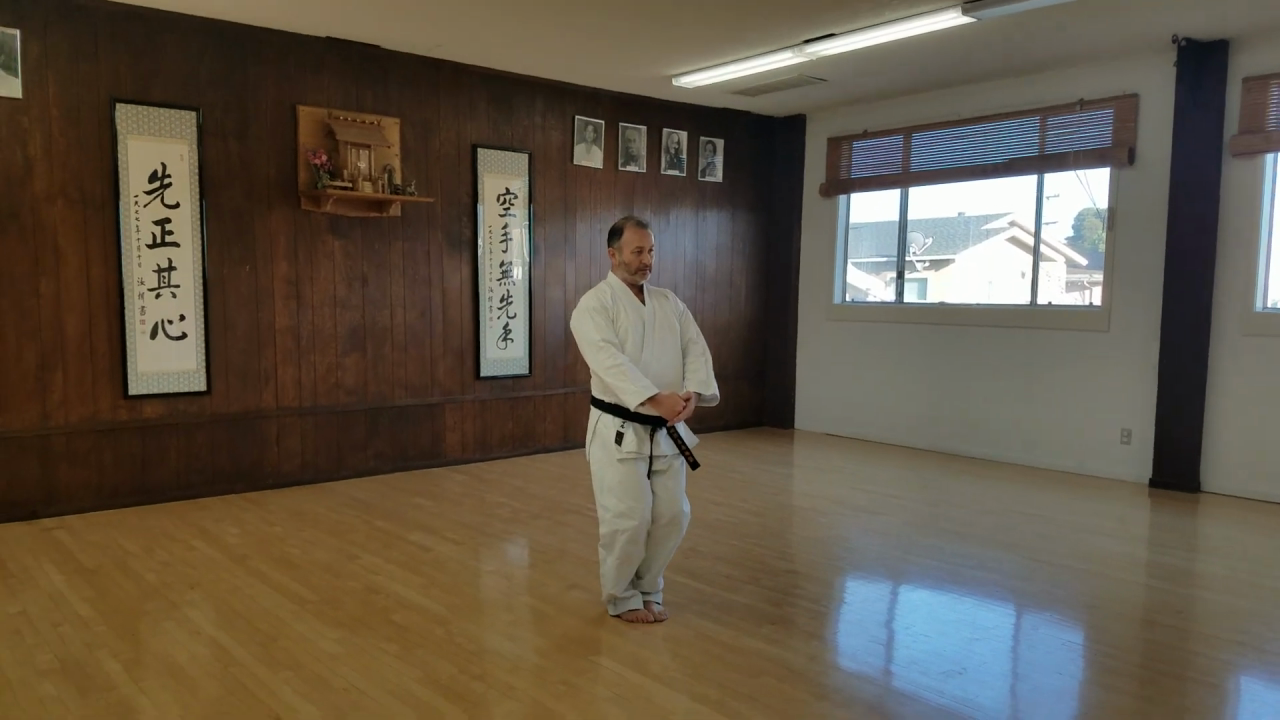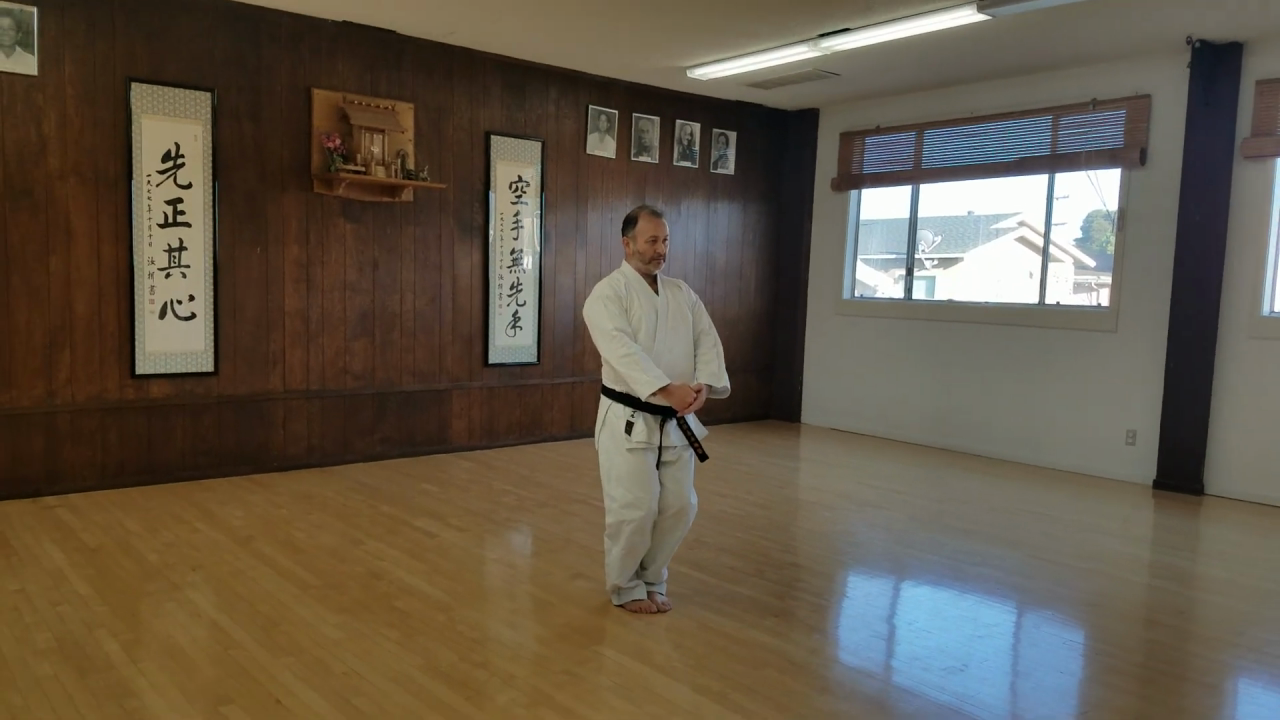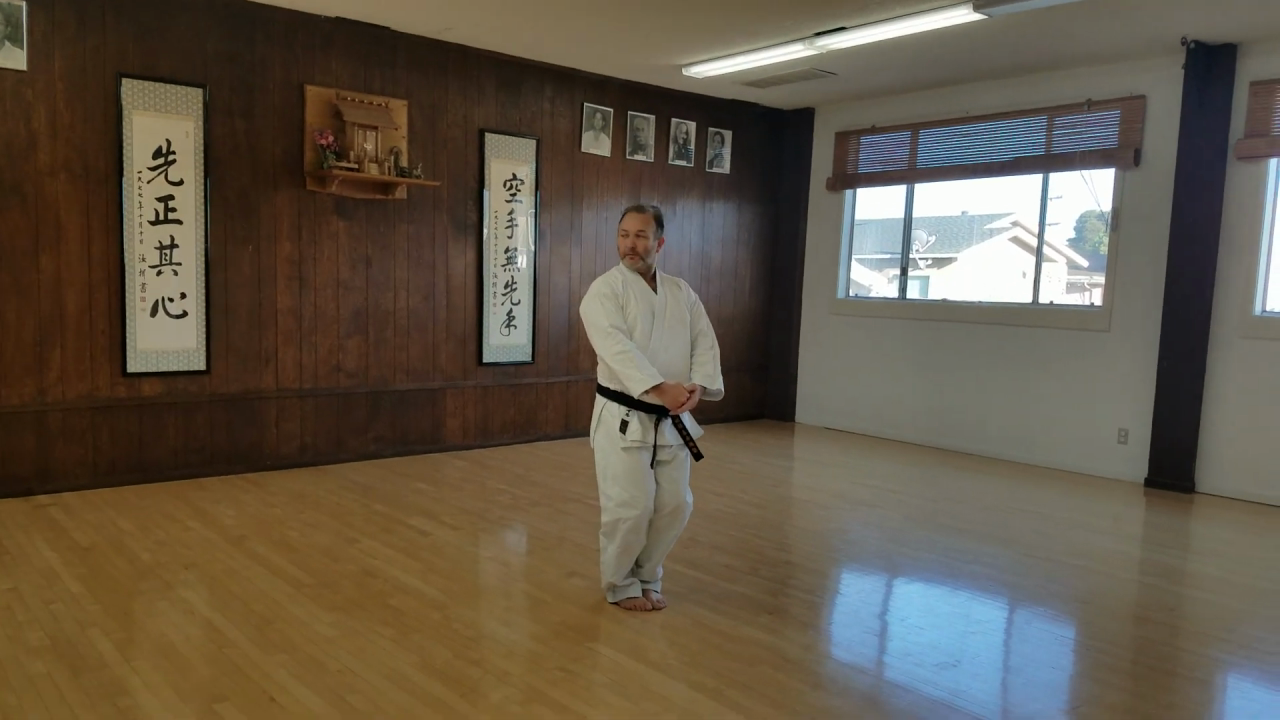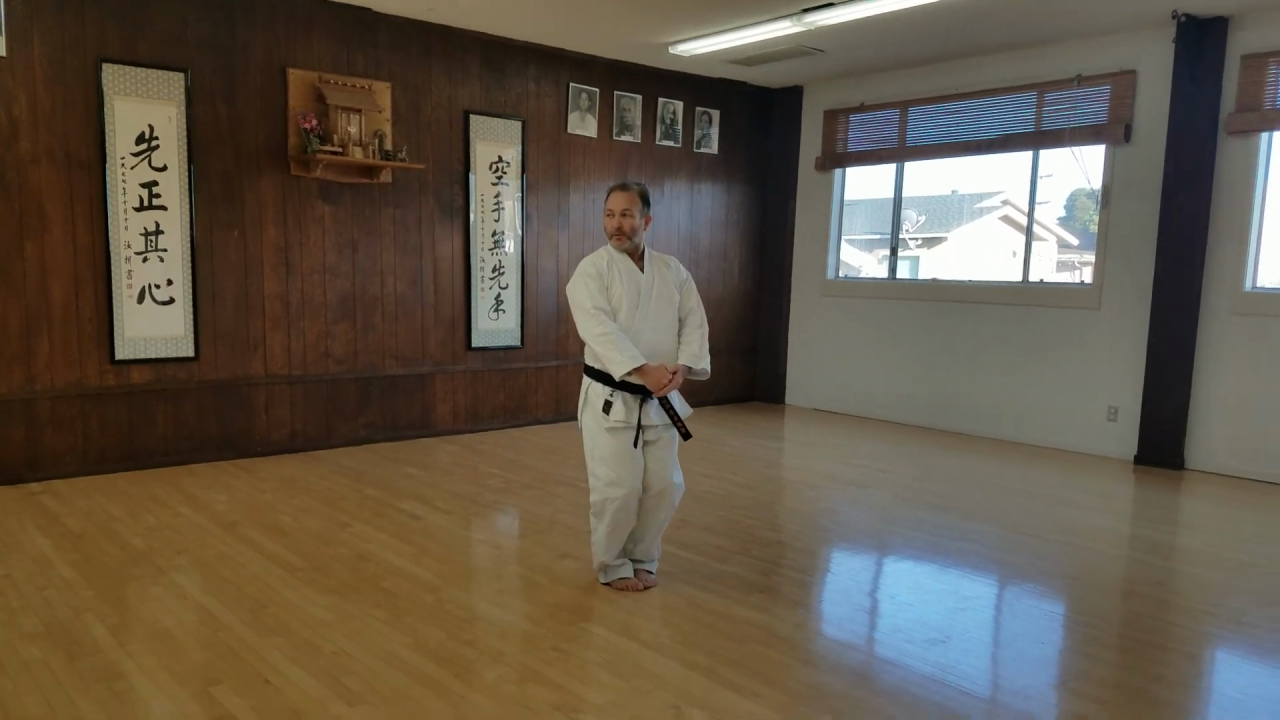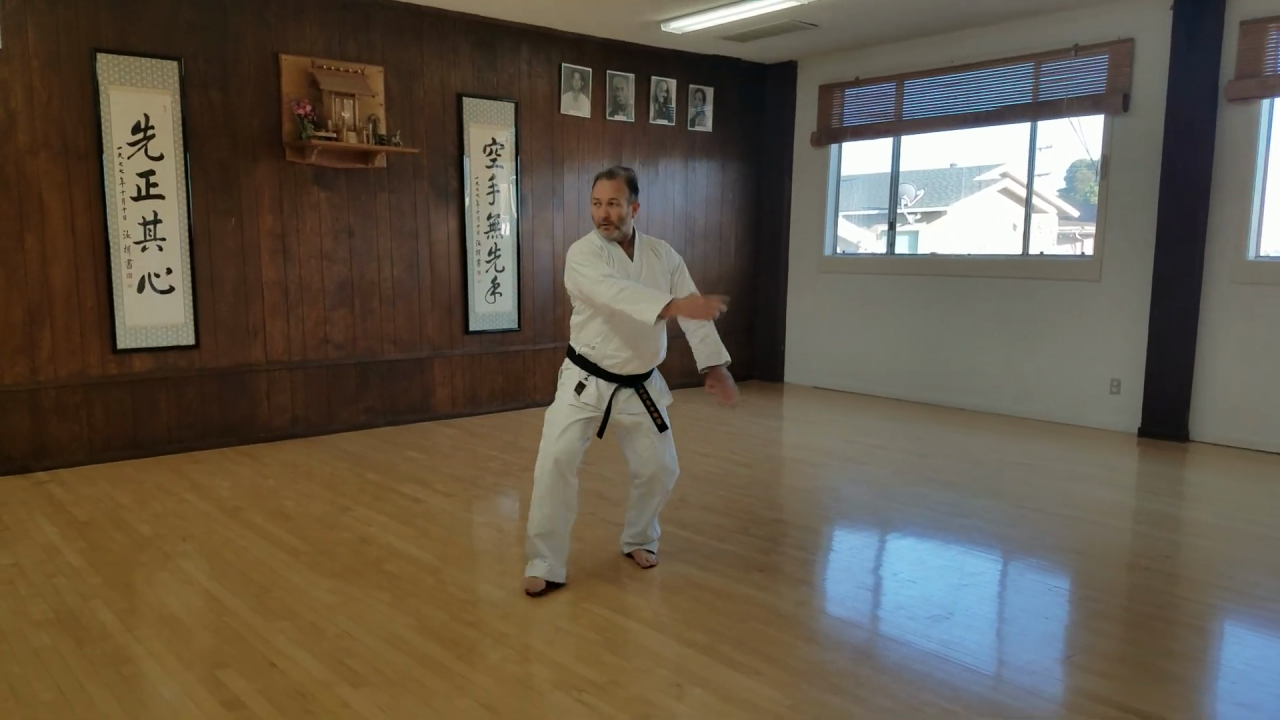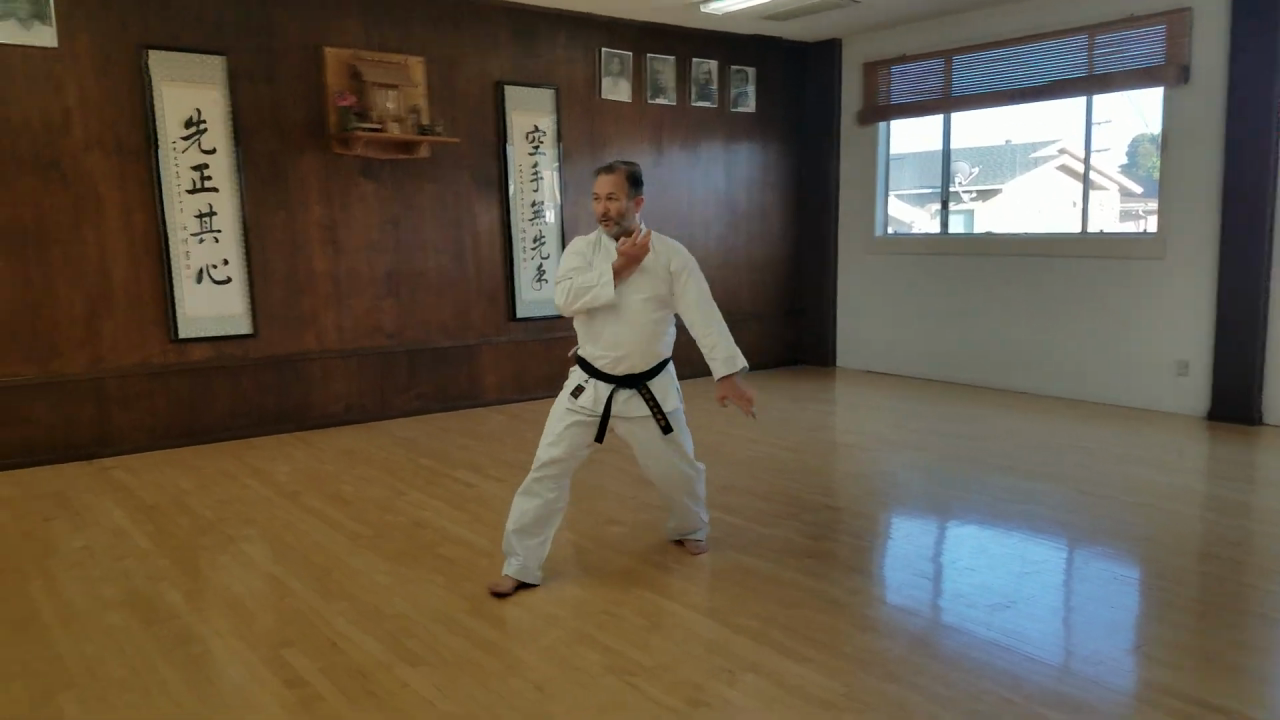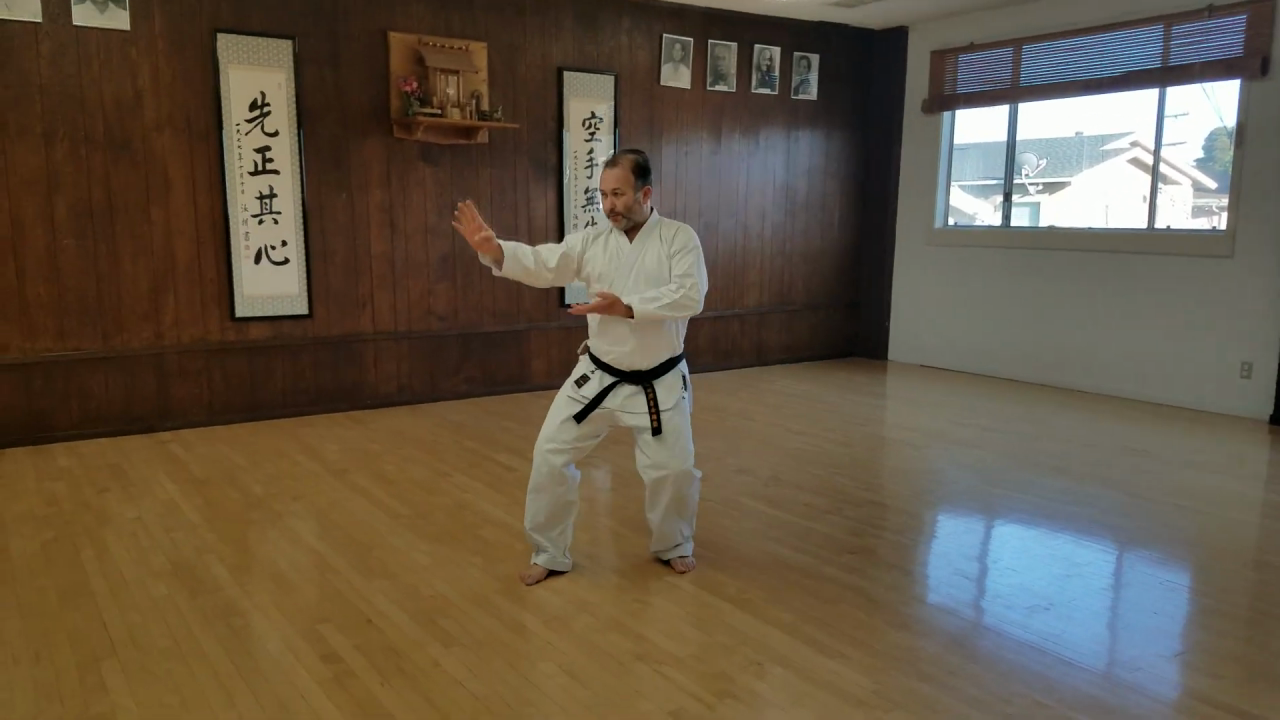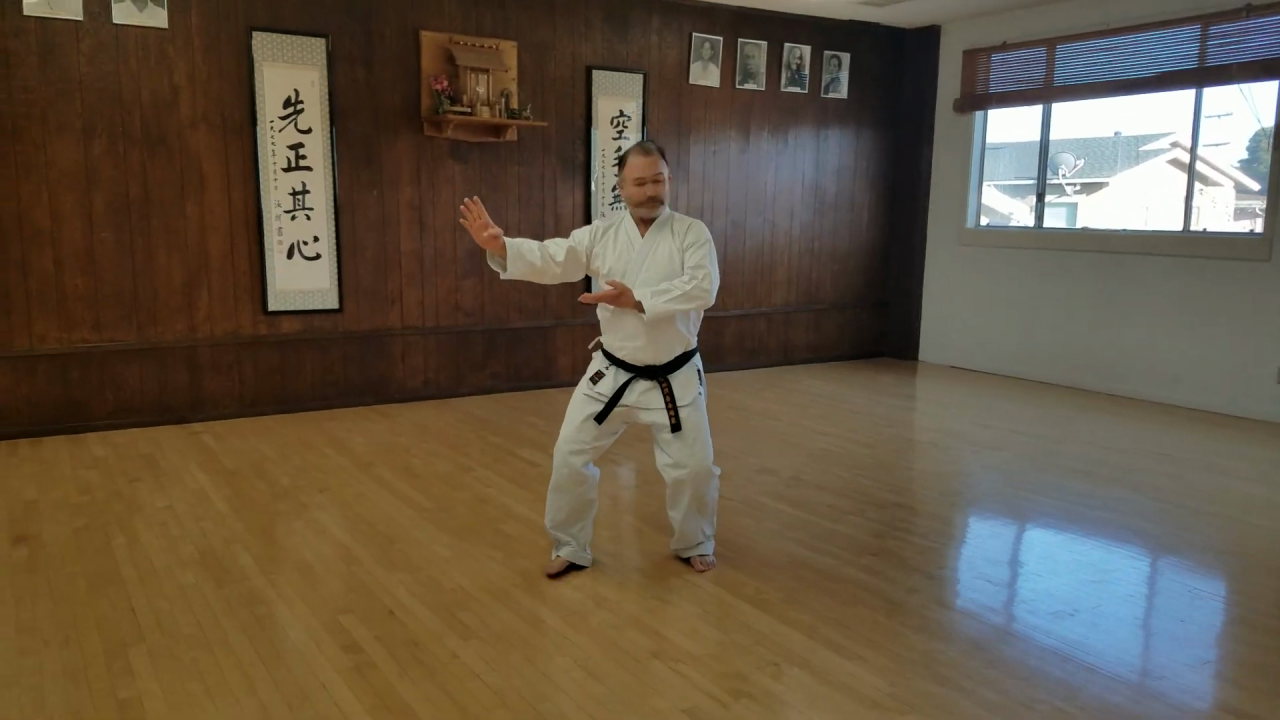
dt=0.3s
person 1, frame 1
left shoulder: (669, 302)
right shoulder: (594, 305)
left elbow: (696, 351)
right elbow: (608, 360)
left wrist: (693, 393)
right wrist: (657, 398)
left hip: (666, 431)
right hip: (619, 430)
left knee: (672, 516)
right knee: (628, 519)
left ankle: (648, 590)
right ankle: (622, 597)
person 1, frame 2
left shoulder: (681, 293)
right shoulder: (607, 294)
left elbow: (707, 343)
right elbow: (622, 350)
left wrist: (704, 384)
right wrist: (669, 388)
left hip: (676, 421)
right hip: (628, 420)
left knee: (678, 507)
right knee: (633, 510)
left ankle: (652, 580)
right ankle: (625, 587)
person 1, frame 3
left shoulder: (682, 292)
right shoulder: (605, 290)
left elbow: (704, 343)
right elbow: (616, 347)
left wrist: (698, 385)
right wrist: (662, 388)
left hip: (671, 419)
right hip: (624, 418)
left knee: (673, 506)
right knee: (629, 508)
left ankle: (647, 579)
right ankle: (620, 585)
person 1, frame 4
left shoulder: (673, 270)
right shoulder: (591, 270)
left elbow: (694, 323)
right elbow: (599, 329)
left wrist: (683, 368)
right wrist: (643, 371)
left hip: (659, 400)
right hip: (610, 399)
left knee: (665, 487)
right knee: (617, 489)
left ankle: (641, 560)
right ankle: (614, 566)
person 1, frame 5
left shoulder: (663, 255)
right shoulder: (583, 254)
left elbow: (695, 312)
right elbow: (614, 294)
left wrist: (715, 365)
right wrist: (674, 305)
left hip: (641, 385)
right hip: (587, 382)
left knee: (658, 469)
right knee: (555, 463)
left ankle: (639, 540)
right ankle: (545, 564)
person 1, frame 6
left shoulder: (671, 253)
right shoulder: (582, 247)
left elbow: (704, 317)
right elbow: (567, 299)
left wrist: (729, 373)
right wrist: (617, 269)
left hip: (648, 387)
right hip: (589, 384)
left knee: (676, 468)
right knee: (549, 468)
left ankle: (688, 527)
right ankle: (521, 566)
person 1, frame 7
left shoulder: (679, 238)
right shoulder: (594, 241)
left elbow: (690, 297)
right elbow: (544, 264)
left wrist: (625, 308)
right wrist: (492, 248)
left hip: (658, 384)
right hip: (598, 375)
left knee: (672, 470)
right knee: (551, 455)
left ankle: (675, 545)
right ankle: (548, 553)
person 1, frame 8
left shoulder: (693, 232)
right shoulder: (602, 235)
left elbow: (701, 289)
right elbow: (549, 260)
left wrist: (634, 300)
right wrist: (497, 244)
left hip: (674, 377)
right hip: (613, 374)
left knee: (693, 466)
right knee: (571, 455)
left ankle: (694, 544)
right ankle: (568, 547)
